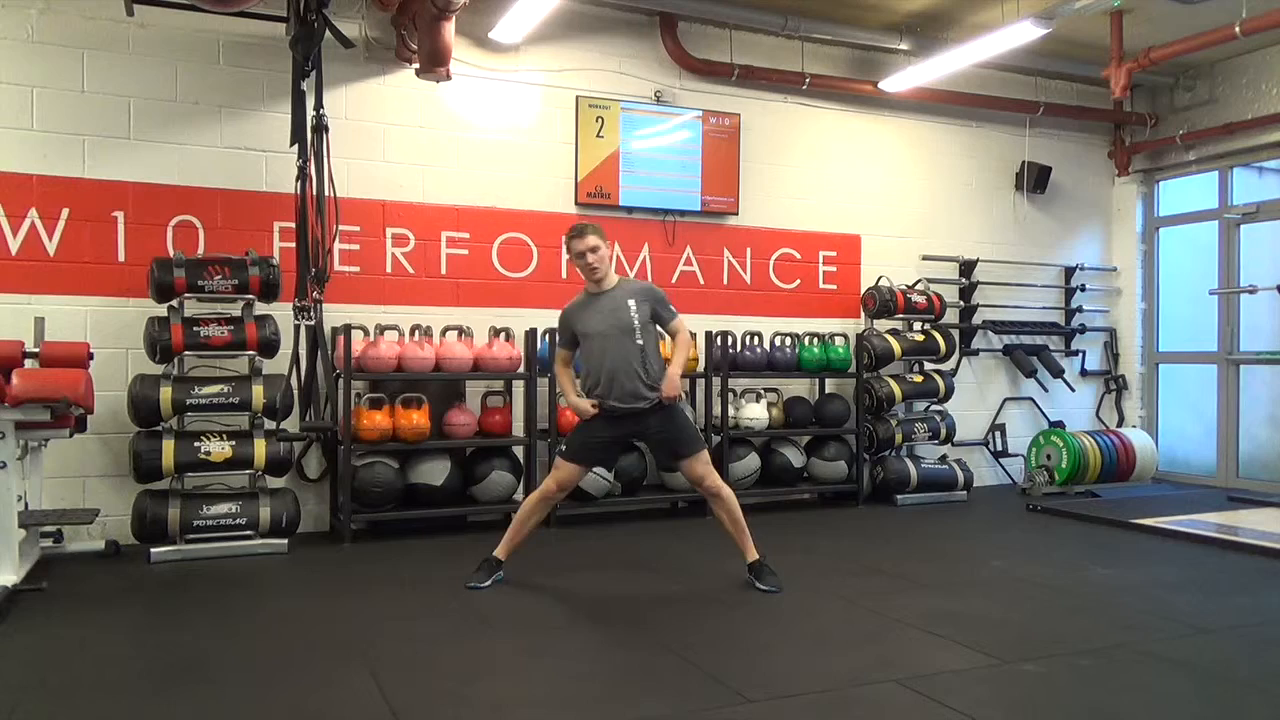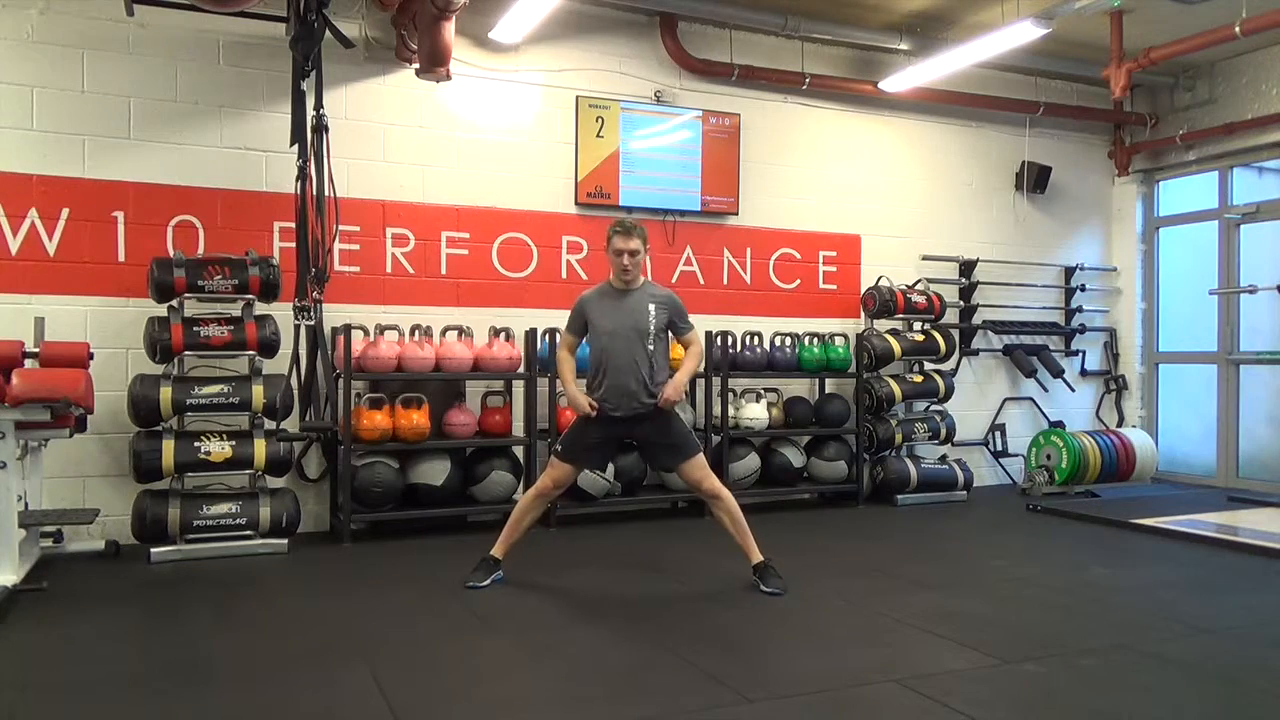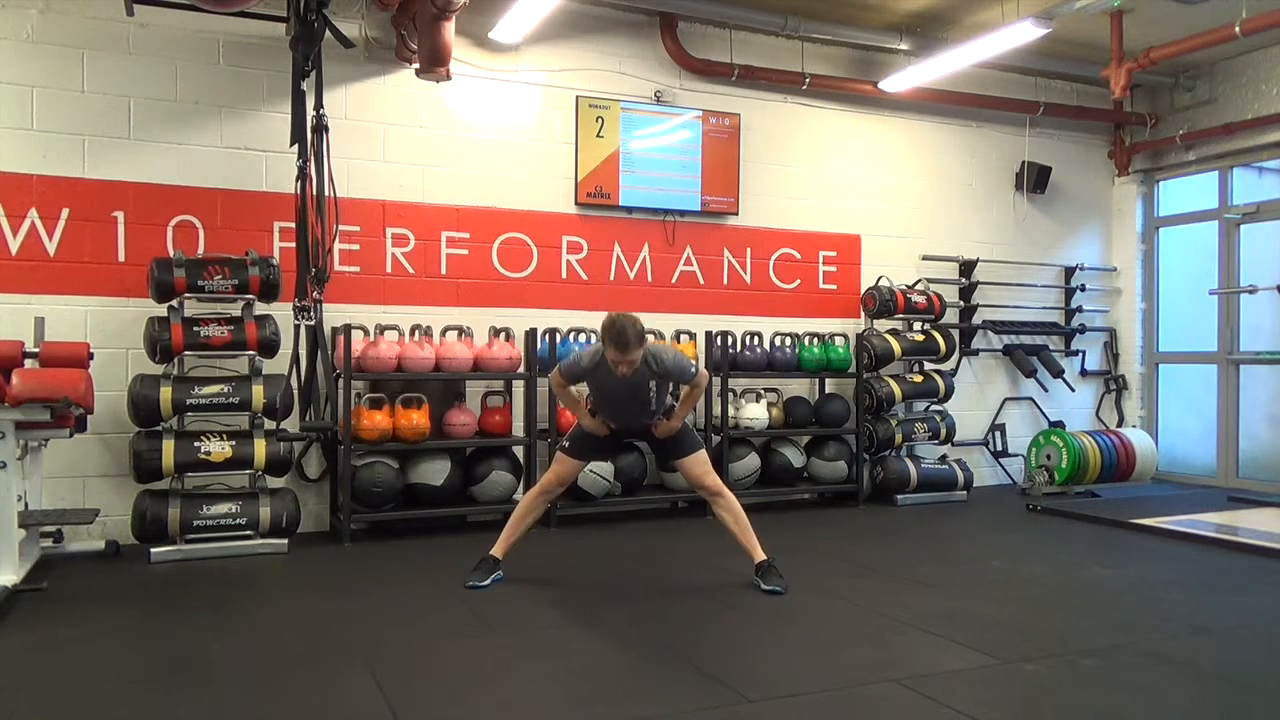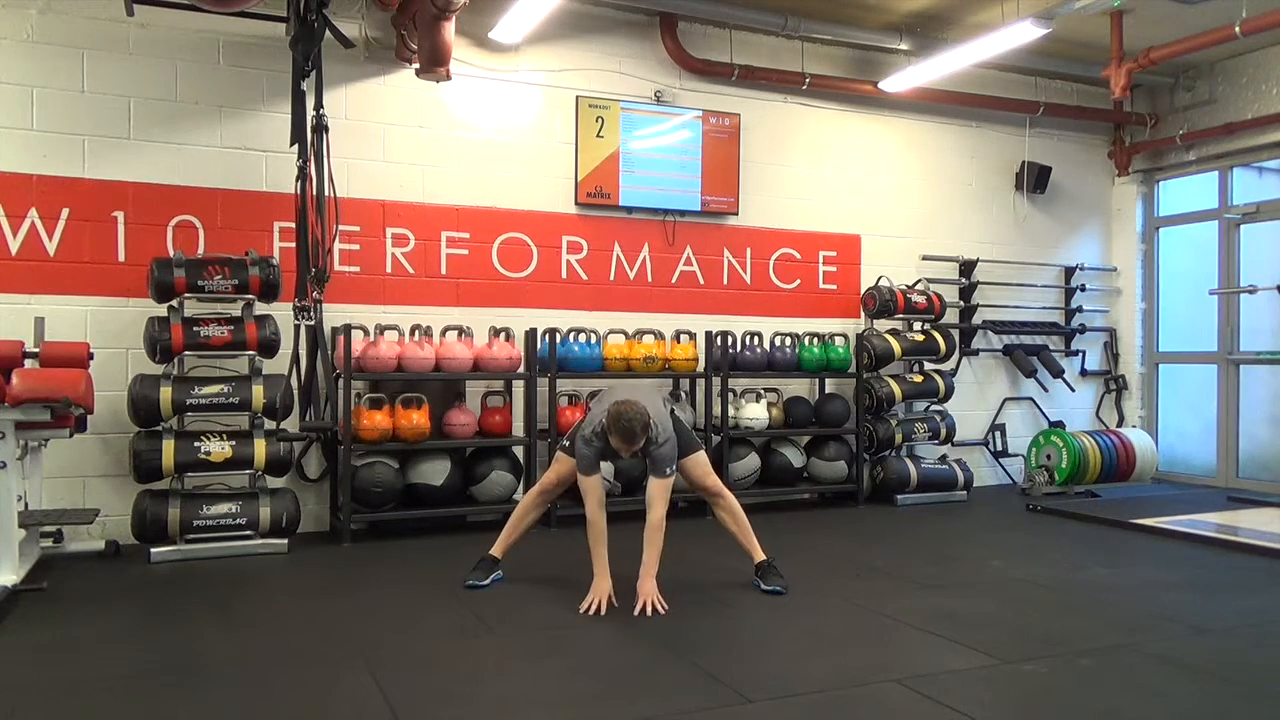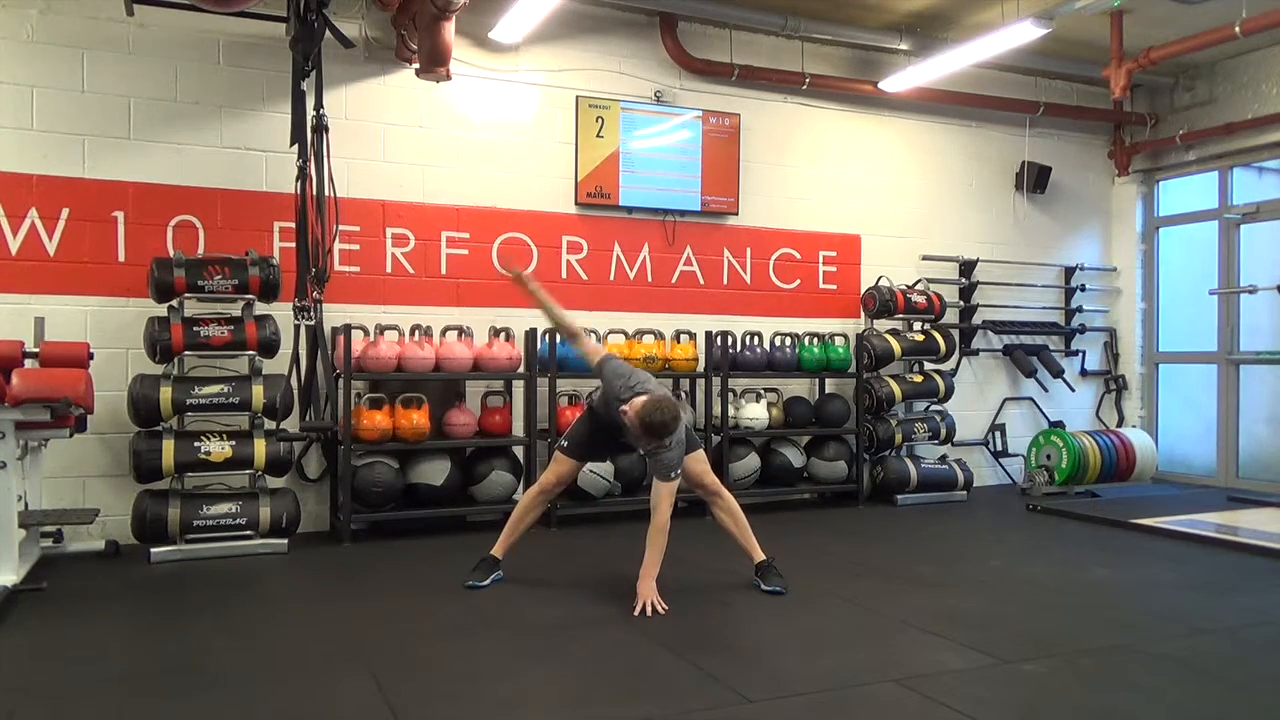
dt=1s
person 1, frame 1
left shoulder: (645, 292)
right shoulder: (572, 313)
left elbow: (682, 335)
right elbow: (562, 363)
left wrist: (674, 371)
right wrist: (573, 397)
left hip: (657, 408)
right hip: (604, 414)
left knee: (711, 484)
right knee: (553, 487)
left ankle: (754, 563)
right ankle: (496, 560)
person 1, frame 2
left shoulder: (665, 299)
right shoulder: (589, 301)
left elbow: (695, 346)
right elbow: (565, 349)
left wrist: (679, 380)
right wrist: (573, 391)
left hip: (654, 413)
right hip: (600, 414)
left knee: (709, 487)
right knee: (547, 486)
left ankle: (760, 564)
right ankle: (494, 560)
person 1, frame 3
left shoulder: (665, 360)
right shoulder: (586, 361)
left elbow: (701, 379)
right elbow: (556, 382)
left wrist: (675, 421)
right wrist: (585, 419)
left hip: (658, 422)
right hip: (604, 422)
left knee: (711, 486)
right knee: (550, 484)
left ankle: (762, 562)
right ankle: (493, 559)
person 1, frame 4
left shoulder: (662, 435)
right shoulder: (590, 434)
left elbow: (656, 510)
right elbow: (594, 509)
left wrist: (648, 578)
right wrist: (601, 577)
left hip: (661, 413)
right hip: (603, 415)
left knee: (712, 487)
right knee: (549, 484)
left ankle: (763, 564)
right ankle: (492, 560)
person 1, frame 5
left shoulder: (667, 442)
right shoulder: (626, 381)
left elbow: (660, 515)
right elbow: (578, 337)
left wrist: (647, 581)
right wrist: (532, 288)
left hip: (657, 431)
right hip: (601, 413)
left knee: (710, 489)
right knee: (548, 485)
left ankle: (763, 564)
right ankle: (494, 558)
